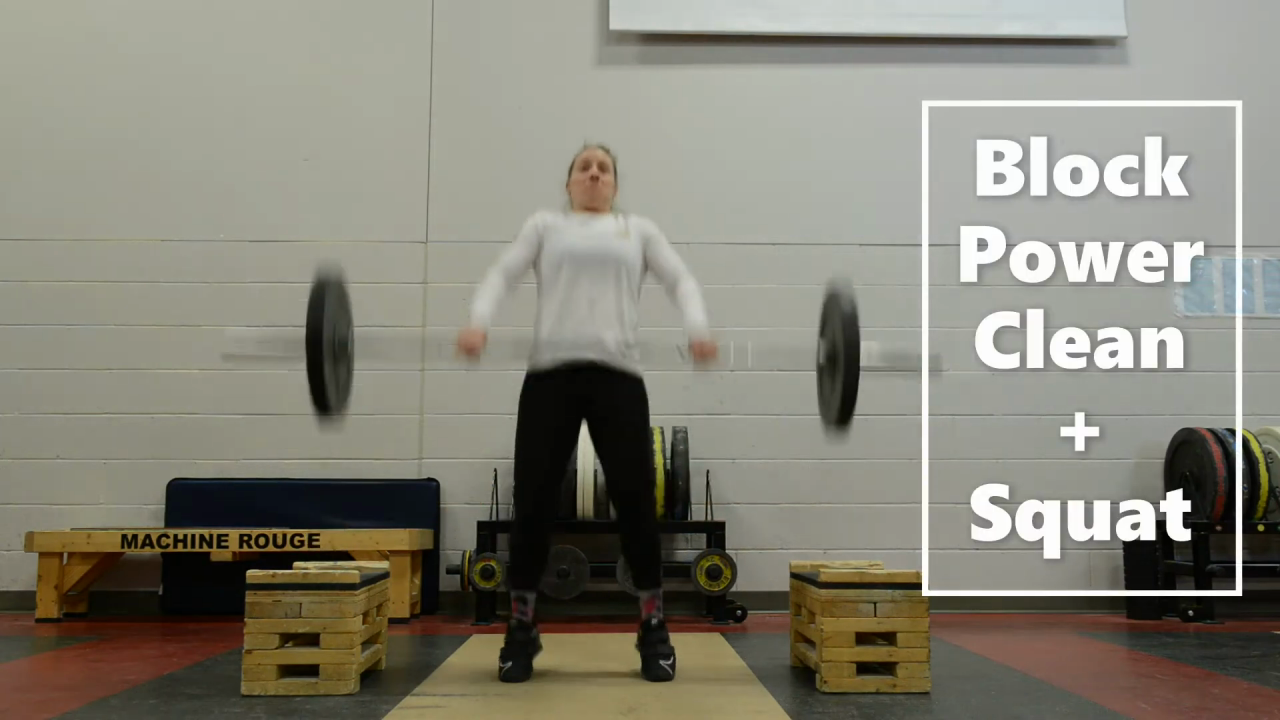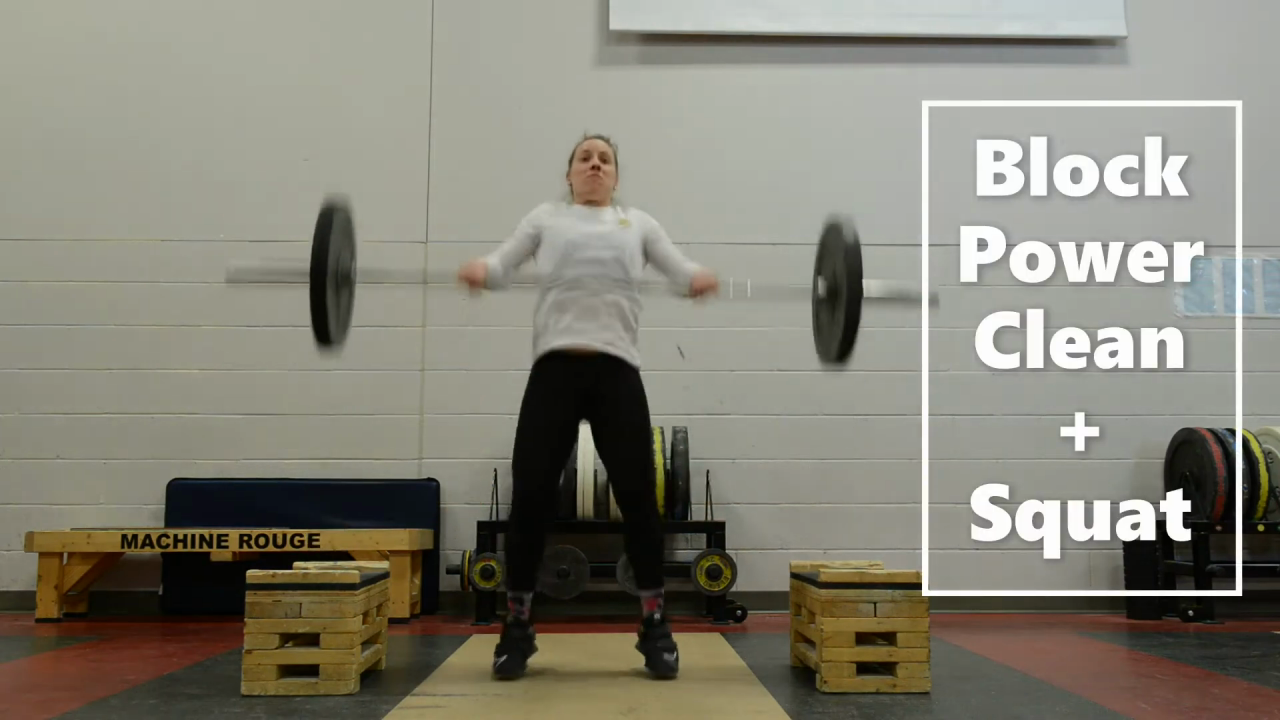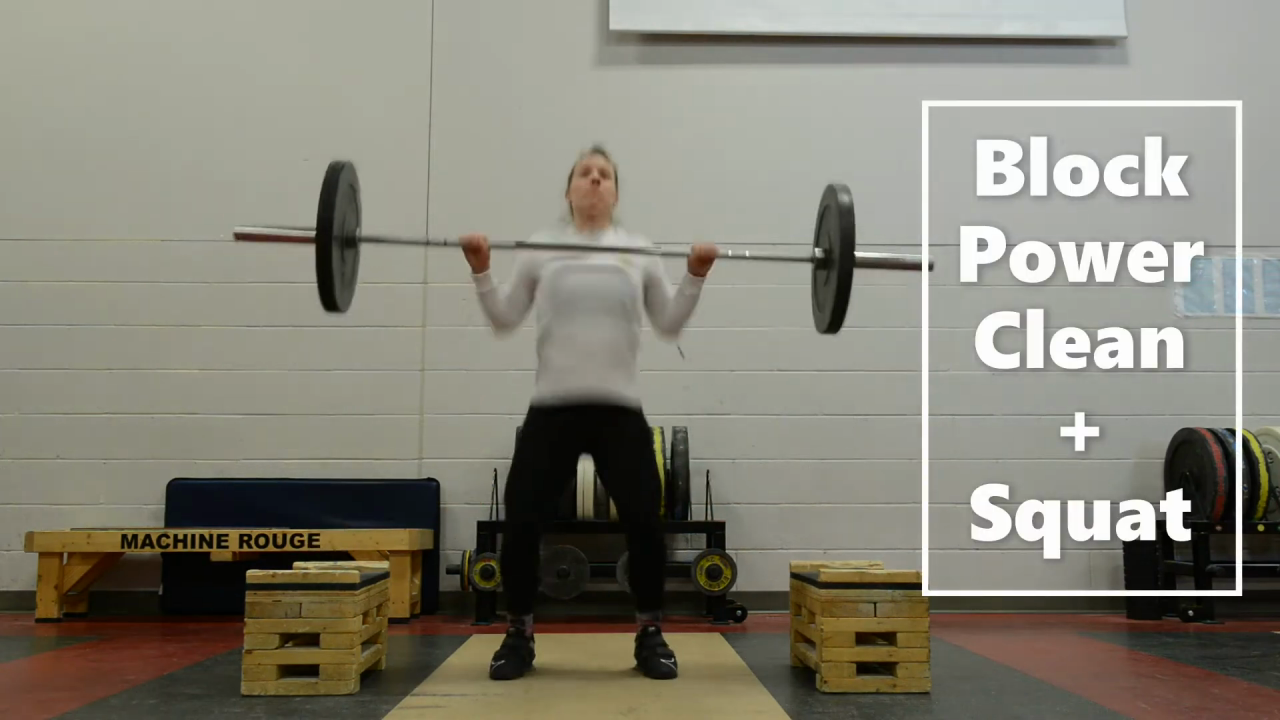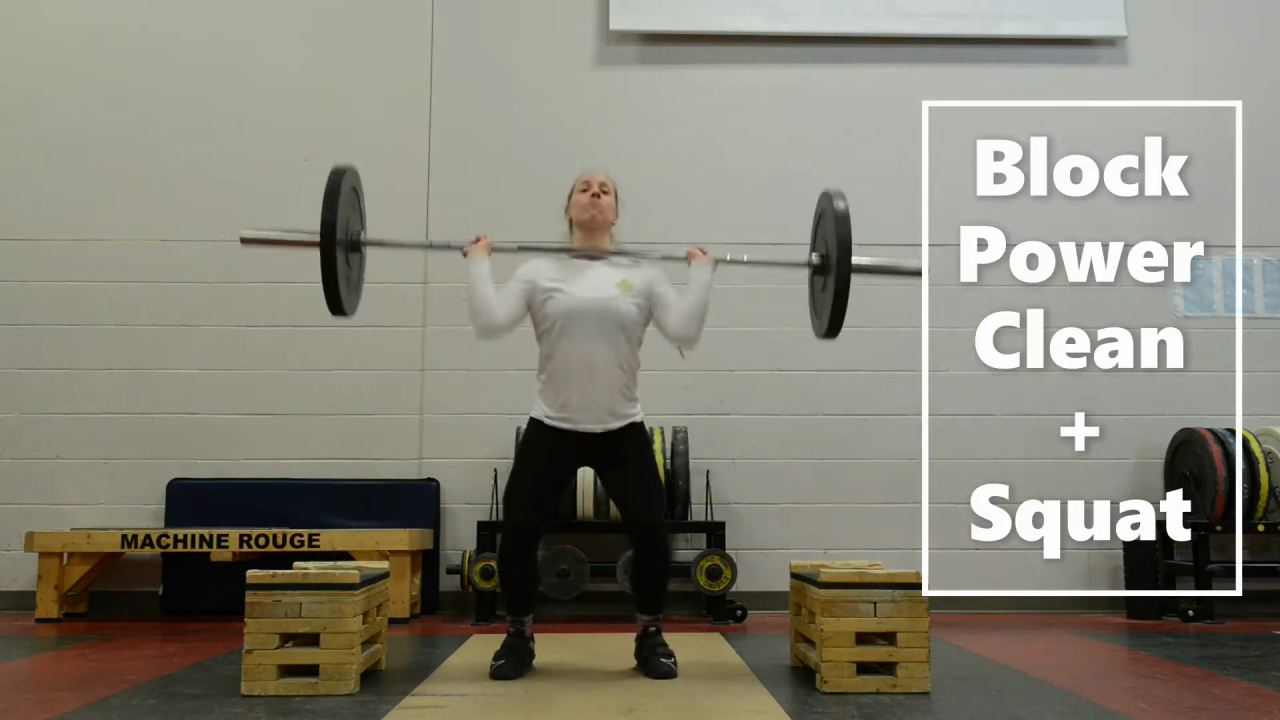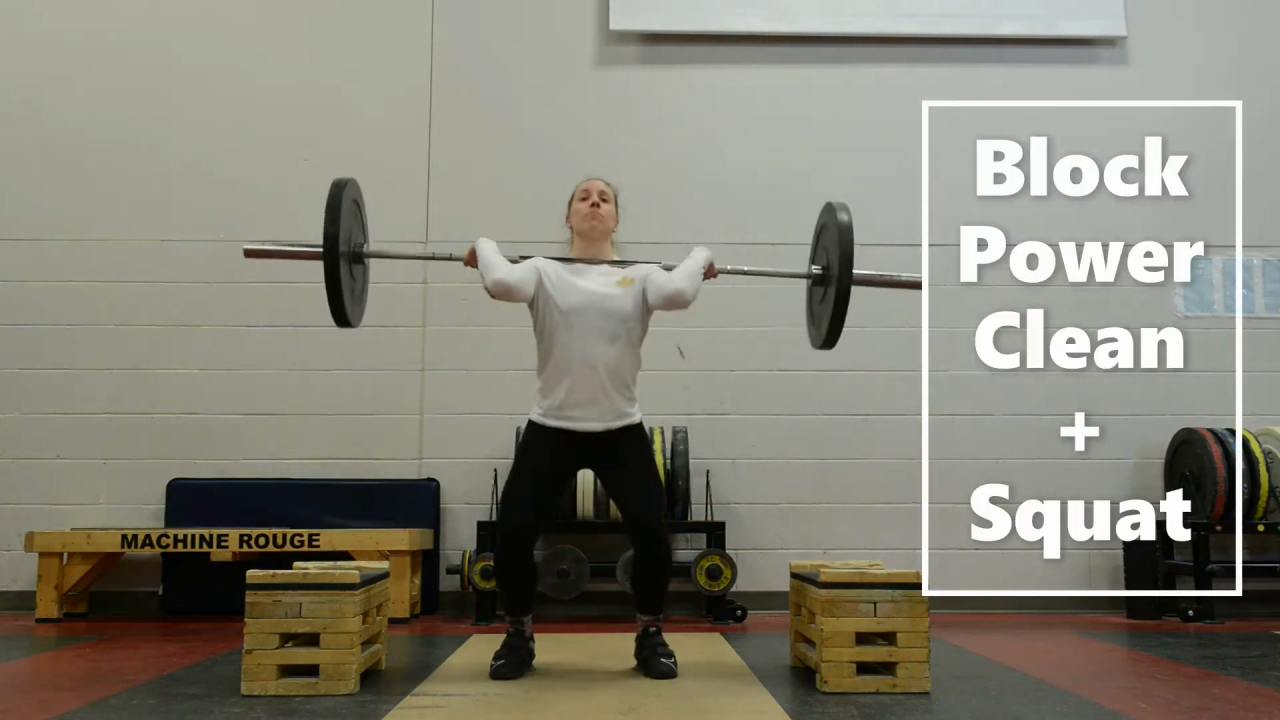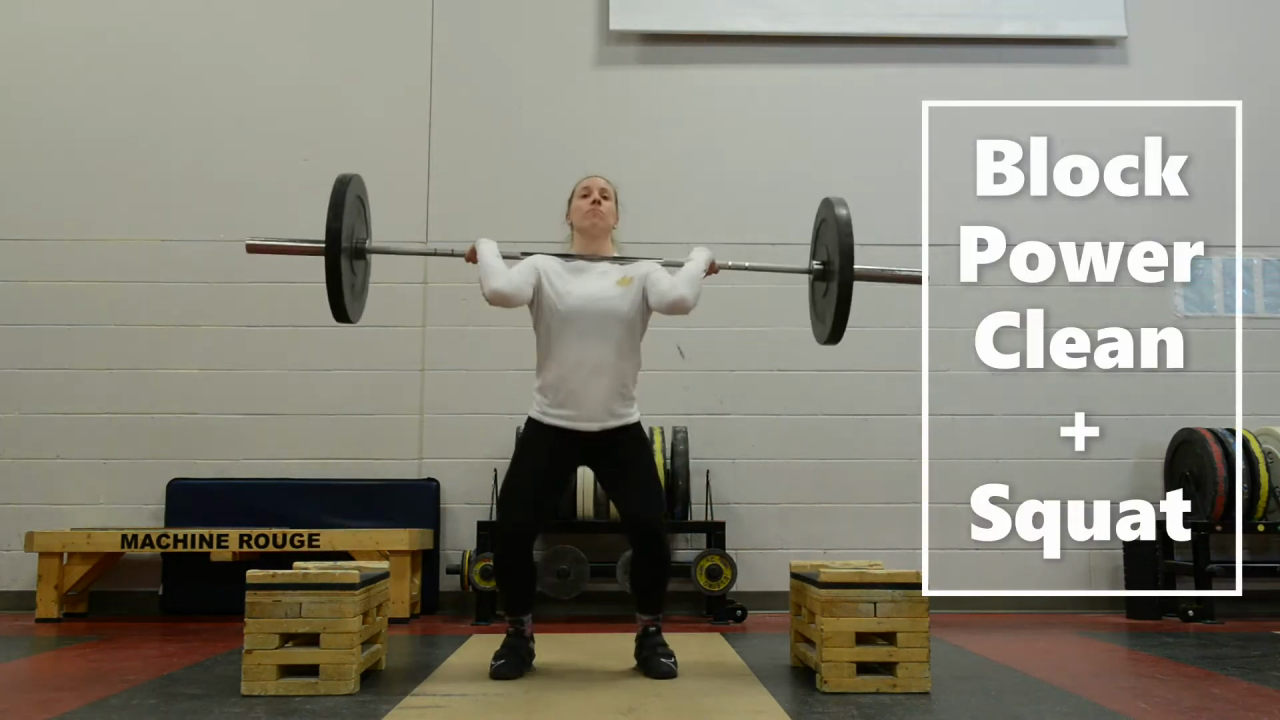
dt=0.1s
person 1, frame 1
left shoulder: (638, 229)
right shoulder: (545, 224)
left elbow: (681, 281)
right elbow: (502, 274)
left wrist: (698, 330)
right wrist: (477, 323)
left hip: (617, 378)
right hip: (551, 376)
left knee: (634, 500)
right knee: (534, 501)
left ankle: (652, 628)
right ankle: (522, 628)
person 1, frame 2
left shoulder: (637, 223)
right shoulder: (546, 217)
left elbow: (681, 272)
right elbow: (501, 266)
left wrist: (699, 278)
right wrist: (480, 271)
left hip: (617, 373)
right hip: (555, 371)
left knee: (637, 499)
right knee: (532, 498)
left ankle: (654, 623)
right ankle: (518, 625)
person 1, frame 3
left shoulder: (640, 252)
right shoulder: (541, 247)
left elbow: (669, 325)
right elbow: (503, 320)
left wrist: (696, 275)
right wrist: (480, 270)
left hip: (619, 412)
right hip: (552, 412)
left knee: (644, 526)
right knee: (520, 527)
left ankle: (649, 635)
right ankle: (518, 635)
person 1, frame 4
left shoulder: (643, 275)
right shoulder: (539, 271)
left elbow: (685, 333)
right elbow: (489, 324)
left wrist: (701, 277)
right wrist: (478, 262)
left hip: (621, 429)
right hip: (552, 427)
left knee: (650, 530)
right knee: (517, 532)
left ankle: (650, 637)
right ankle: (519, 637)
person 1, frame 5
left shoulder: (639, 274)
right shoulder: (543, 270)
left elbow: (677, 293)
right elbow: (502, 284)
left wrist: (699, 257)
right wrist: (485, 249)
left hip: (620, 429)
right hip: (552, 428)
left knee: (651, 531)
right knee: (513, 533)
left ankle: (650, 636)
right ankle: (519, 637)
person 1, frame 6
left shoulder: (641, 273)
right shoulder: (542, 269)
left elbow: (678, 300)
right elbow: (501, 292)
left wrist: (699, 258)
right wrist: (486, 248)
left hip: (619, 429)
right hip: (550, 426)
left knee: (650, 531)
right knee: (512, 532)
left ankle: (650, 635)
right ankle: (518, 637)
